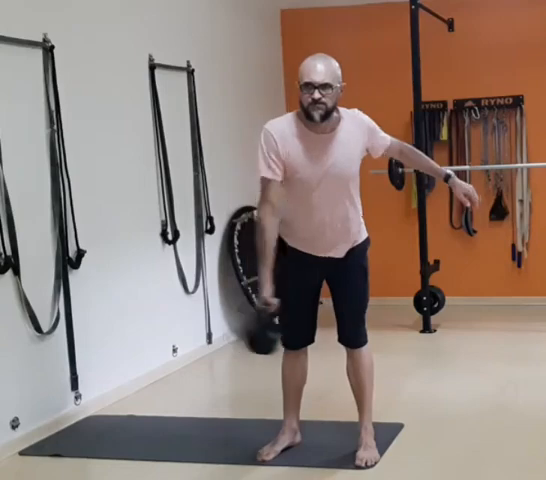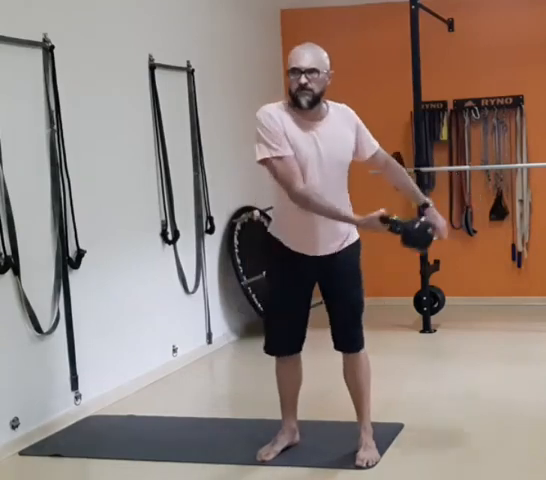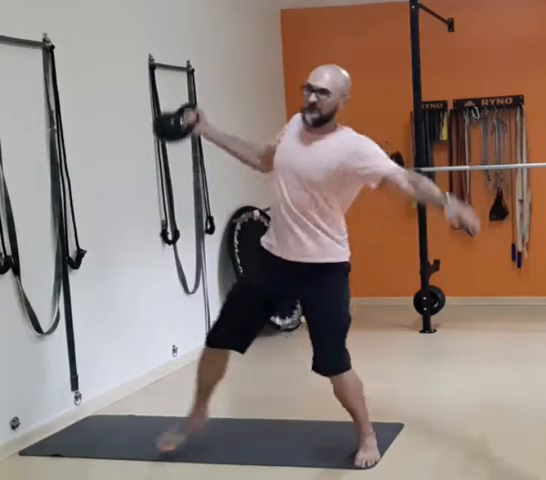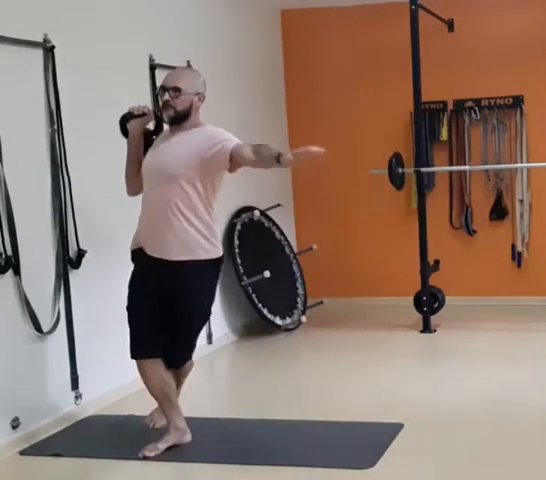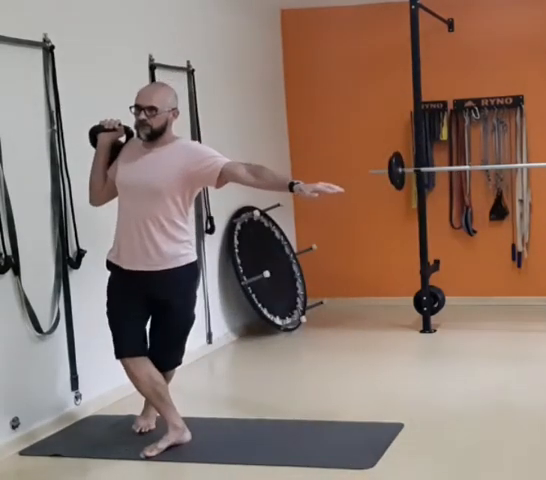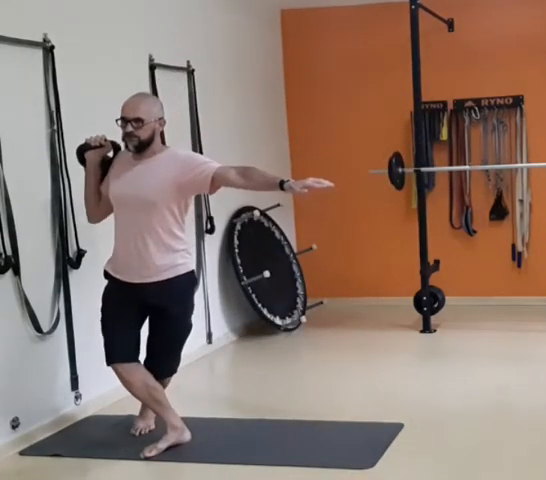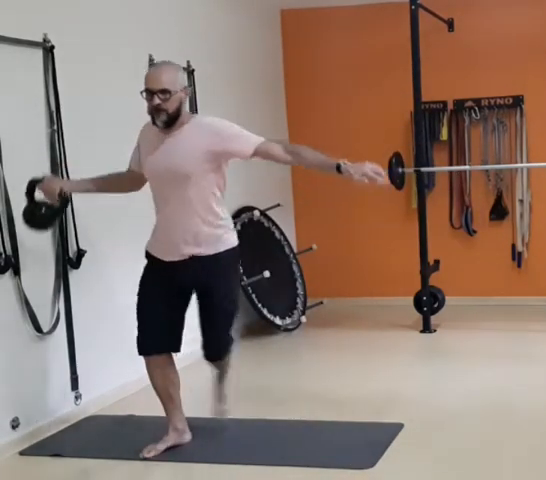
dt=0.7s
person 1, frame 1
left shoulder: (357, 124)
right shoulder: (276, 134)
left elbow: (399, 149)
right elbow: (268, 209)
left wrist: (450, 178)
right wrist: (265, 280)
left hip: (349, 249)
right hip: (297, 251)
left knee: (355, 340)
right knee: (294, 342)
left ankle: (366, 433)
right ankle: (290, 429)
person 1, frame 2
left shoulder: (345, 117)
right shoulder: (270, 118)
left elbow: (386, 164)
right elbow: (296, 189)
left wrist: (427, 205)
right wrist: (356, 220)
left hip: (340, 249)
right hip: (289, 250)
left knee: (352, 344)
right knee: (285, 346)
left ankle: (366, 434)
right ankle: (288, 429)
person 1, frame 3
left shoulder: (356, 147)
right shoulder: (295, 126)
left elbow: (406, 178)
right elbow: (263, 160)
left wrist: (448, 202)
right wrist: (208, 131)
left hip: (324, 267)
right hip: (275, 257)
left knee: (333, 363)
right knee: (219, 340)
left ankle: (367, 437)
right ankle: (197, 415)
person 1, frame 4
left shoulder: (210, 139)
right shoulder: (160, 140)
left elbow: (248, 153)
right elbow: (134, 186)
left wrist: (282, 157)
right wrist: (135, 135)
left hip: (195, 263)
right hip: (149, 260)
left knee: (178, 351)
right knee: (144, 351)
left ankle: (169, 402)
right ankle: (176, 426)
person 1, frame 5
left shoulder: (190, 154)
right shoulder: (129, 151)
left elbow: (245, 172)
right elbow: (97, 197)
left wrist: (296, 186)
right wrist: (103, 146)
left hip: (174, 271)
right hip: (126, 271)
left knee: (165, 356)
right knee: (131, 354)
left ankle: (153, 406)
right ankle: (175, 426)
person 1, frame 6
left shoulder: (181, 163)
right shoulder: (119, 163)
left elbow: (236, 175)
right elbow: (94, 213)
left wrist: (286, 184)
right wrist: (92, 164)
left hip: (171, 280)
right hip: (122, 281)
left knee: (162, 364)
right knee: (121, 361)
left ankle: (150, 408)
right ankle: (174, 426)
person 1, frame 7
left shoulder: (214, 131)
right shoulder: (148, 135)
left elbow: (282, 151)
right elbow: (132, 179)
left wrist: (343, 167)
right wrist: (70, 185)
left hip: (213, 256)
right hip: (164, 259)
left knee: (216, 348)
right knee: (154, 350)
left ankle: (221, 384)
right ankle: (177, 427)
